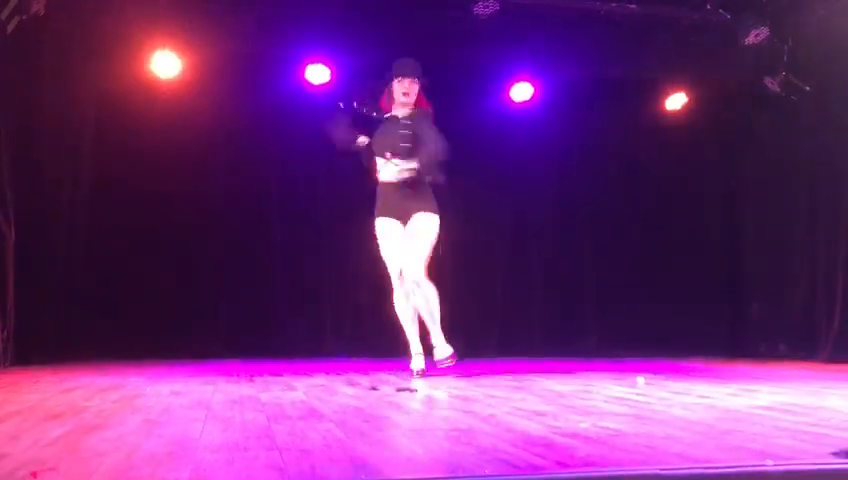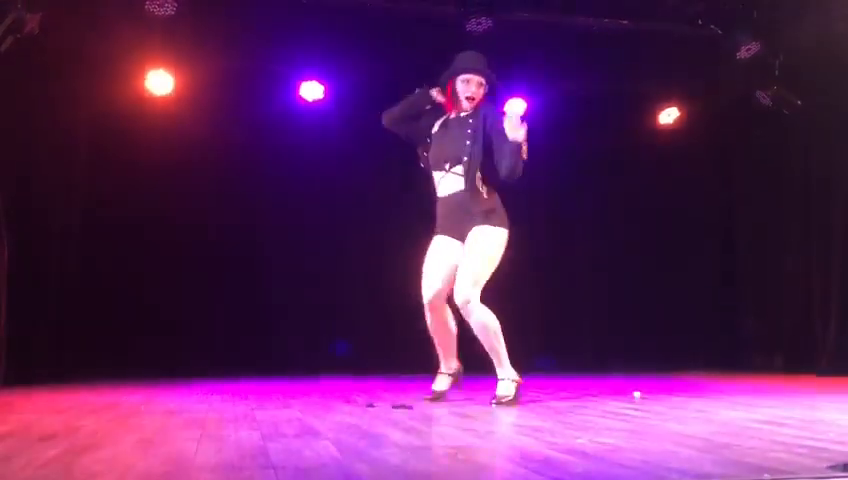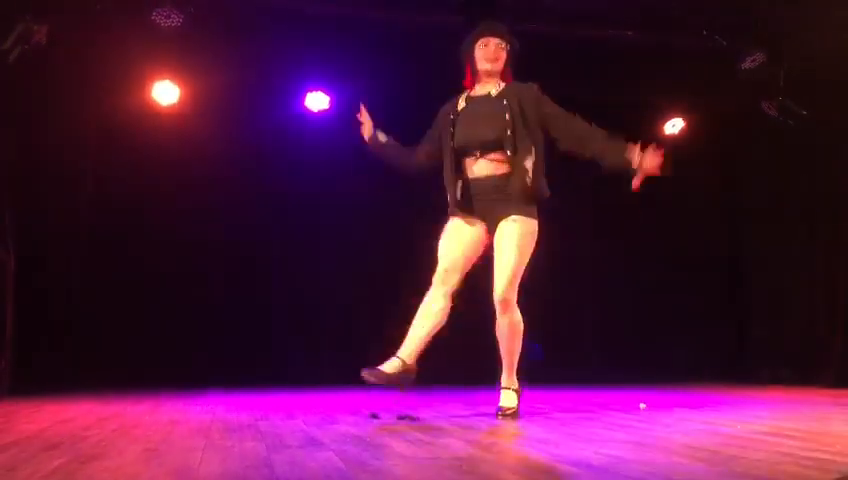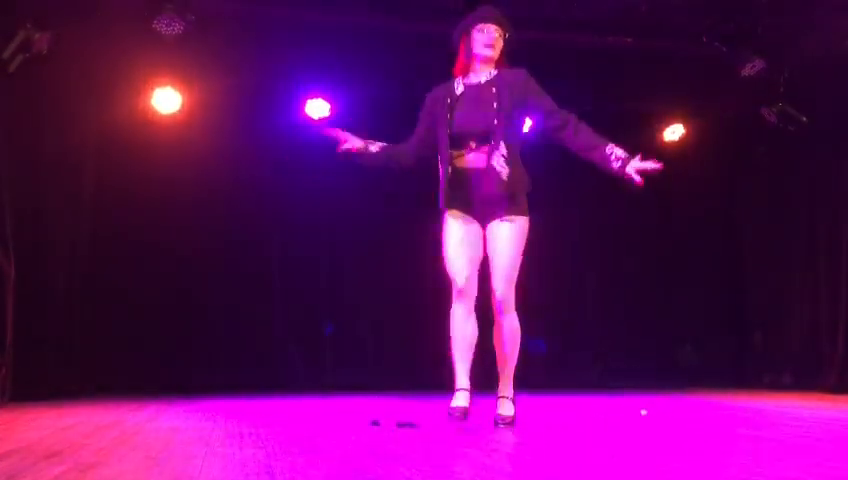
dt=1s
person 1, frame 1
left shoulder: (419, 119)
right shoulder: (382, 120)
left elbow: (437, 150)
left wrist: (407, 168)
left hip: (420, 205)
right hip: (387, 209)
left knee: (415, 274)
right knee: (399, 278)
left ankle: (440, 343)
right ankle: (427, 349)
person 1, frame 2
left shoulder: (489, 120)
right shoulder: (436, 122)
left elbow: (506, 171)
right elbow: (390, 120)
left wrist: (516, 143)
right wrist: (429, 97)
left hip: (484, 221)
right hip: (449, 227)
left knee: (466, 297)
right knee: (431, 295)
left ankle: (507, 375)
right ankle: (448, 368)
person 1, frame 3
left shoulder: (524, 97)
right shoulder: (452, 110)
left elbow: (575, 133)
right elbow: (421, 158)
left wrist: (629, 158)
right wrist: (376, 139)
left hip: (515, 205)
right hip: (469, 208)
left knee: (503, 295)
right knee: (443, 278)
left ankle: (510, 386)
right ankle: (403, 361)
person 1, frame 4
left shoulder: (515, 82)
right shoulder: (443, 96)
left elbow: (564, 125)
right elbow: (413, 151)
left wrist: (617, 159)
right wrist: (367, 148)
left hip: (505, 200)
right hip: (461, 202)
left knee: (502, 298)
right knee: (462, 289)
left ankle: (506, 394)
right ankle: (462, 390)
